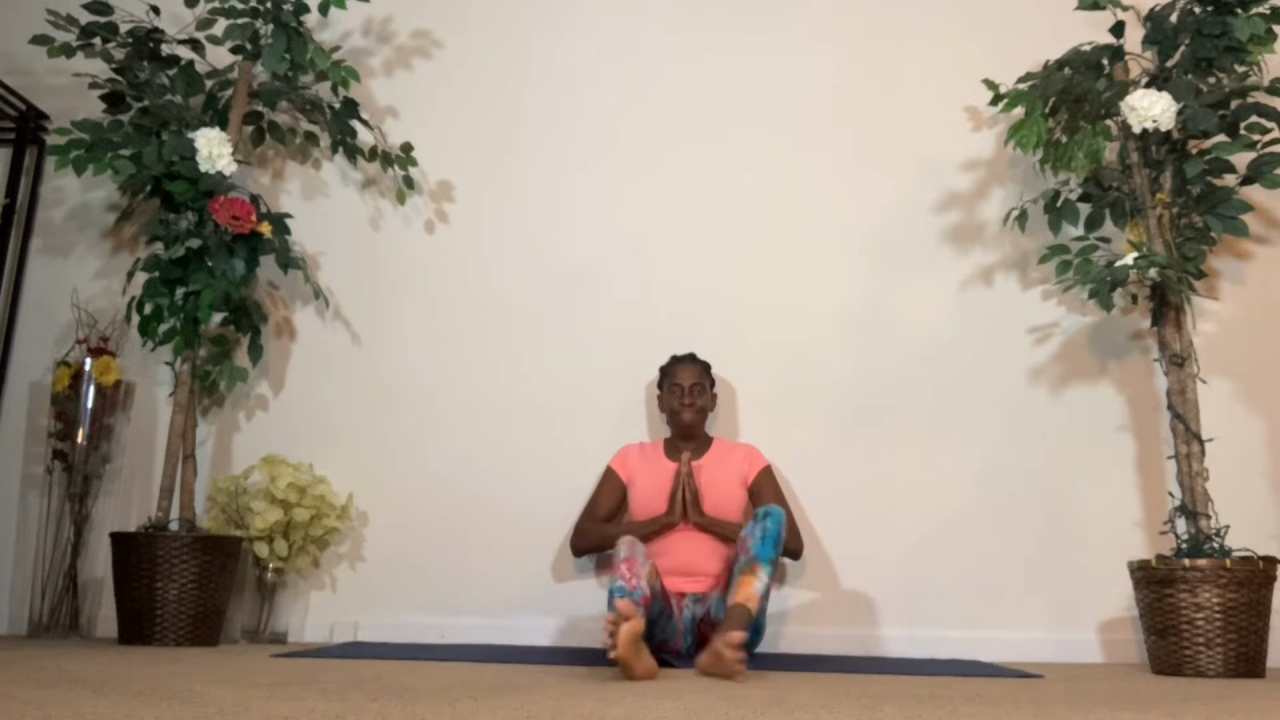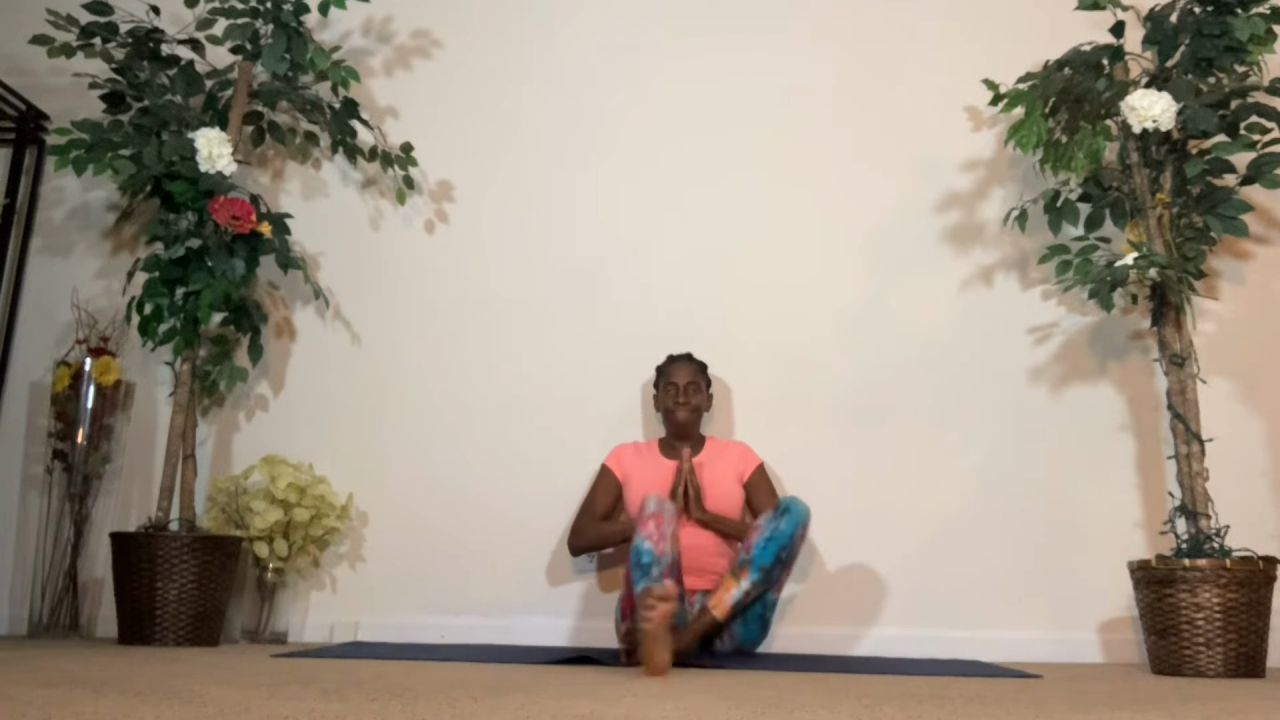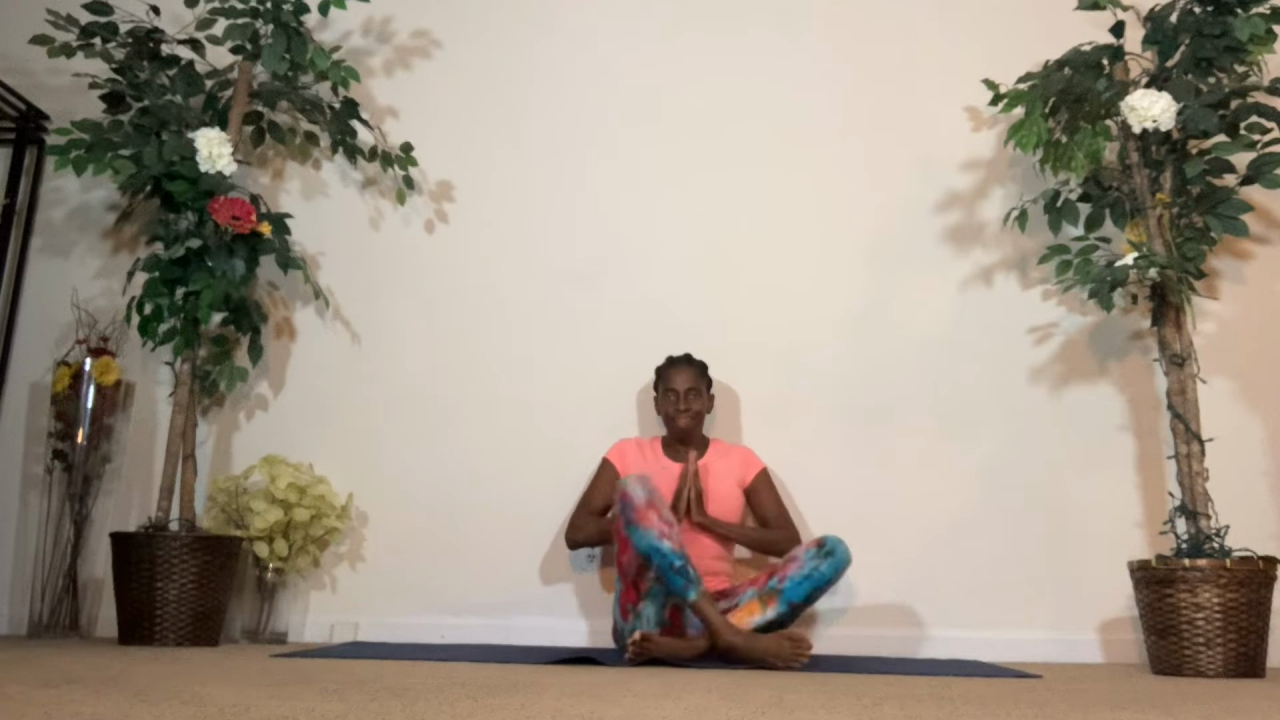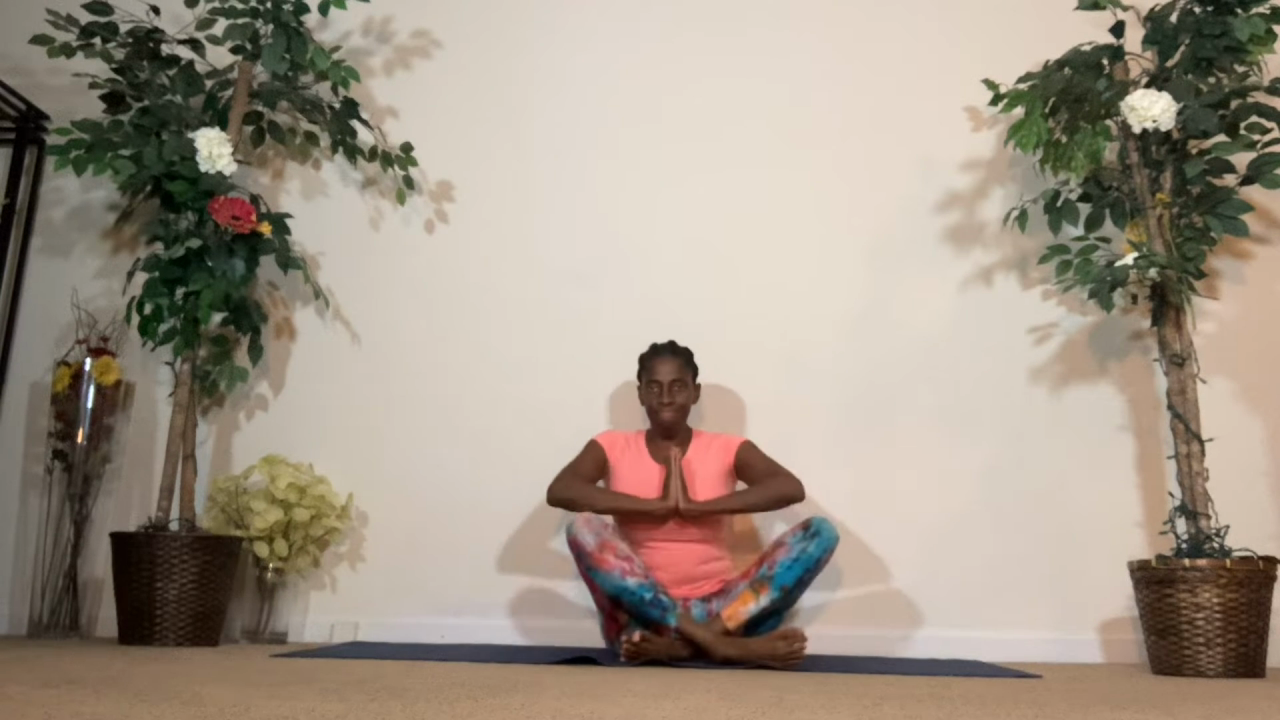
dt=0.4s
person 1, frame 1
left shoulder: (745, 459)
right shoulder: (631, 459)
left elbow: (793, 545)
right elbow: (581, 541)
left wrist: (704, 519)
right wrist: (666, 517)
left hip: (721, 613)
right hip: (658, 614)
left knee: (771, 518)
right knee: (629, 548)
left ankle: (729, 642)
right ankle: (629, 638)
person 1, frame 2
left shoulder: (738, 457)
right shoulder: (626, 458)
left elbow: (786, 540)
right elbow: (578, 540)
left wrist: (705, 515)
right wrist: (668, 514)
left hip: (728, 623)
right hip: (662, 608)
left knee: (794, 509)
right knee: (655, 506)
left ankle: (685, 638)
right ankle: (653, 633)
person 1, frame 3
left shoulder: (741, 460)
right shoulder: (627, 454)
left elbow: (789, 544)
right elbow: (576, 533)
left wrist: (705, 519)
right wrist: (667, 517)
left hip: (718, 610)
right hip: (649, 618)
left knee: (833, 552)
right knee: (633, 486)
left ankle: (694, 646)
right ankle: (730, 637)
person 1, frame 4
left shoulder: (726, 449)
right shoulder: (613, 446)
left elbow: (792, 489)
right elbow: (558, 492)
left wrist: (694, 506)
right wrist: (659, 506)
left hip: (718, 611)
right hip: (644, 620)
left knee: (820, 531)
right knee: (584, 527)
left ankle: (682, 644)
right ankle: (714, 643)
